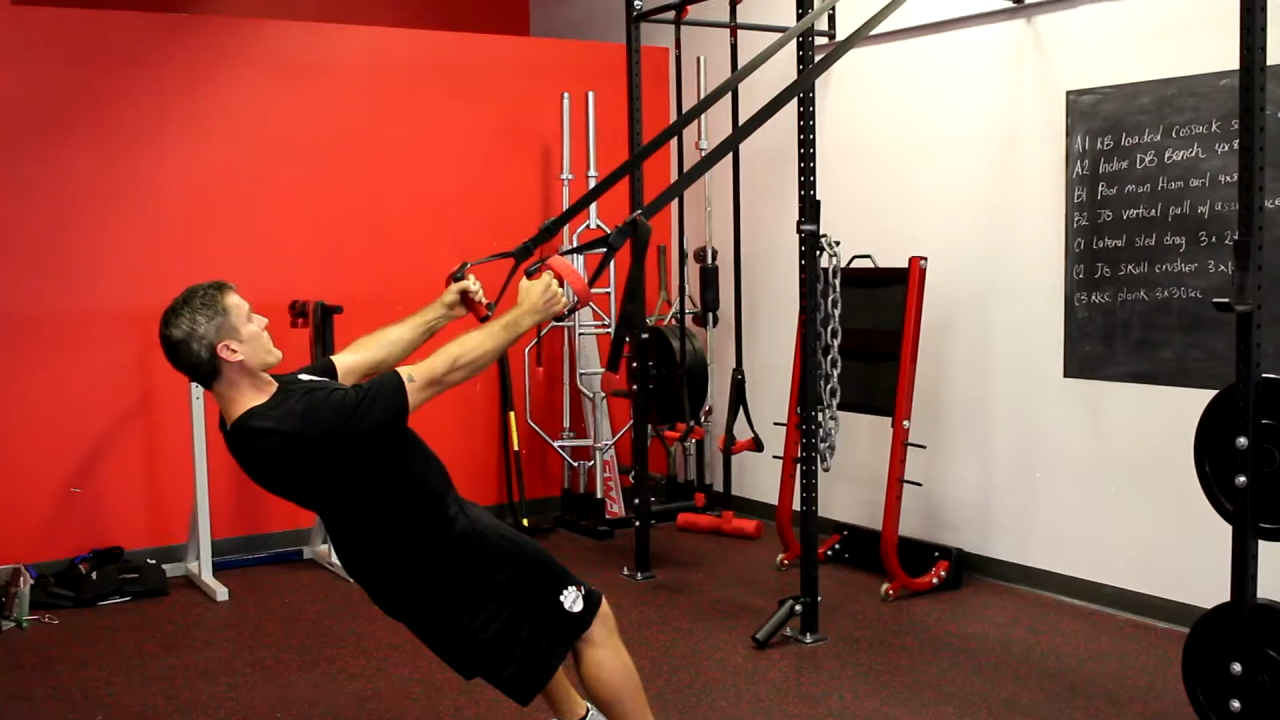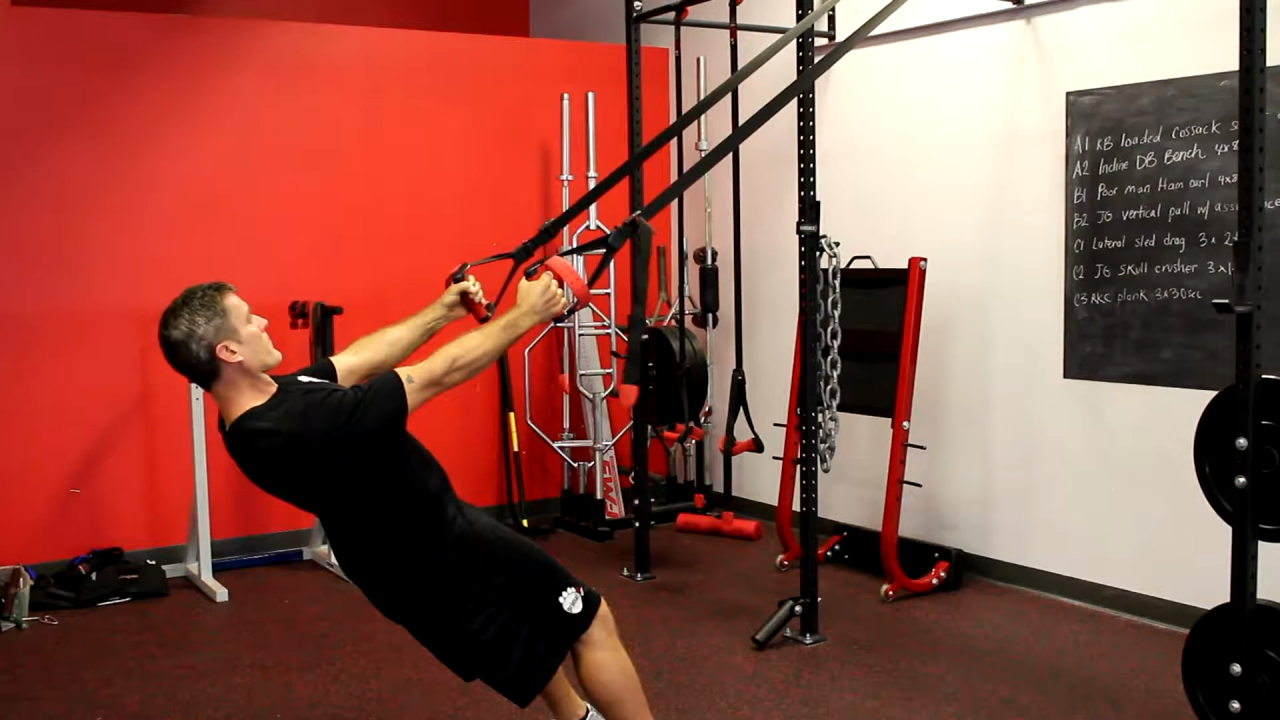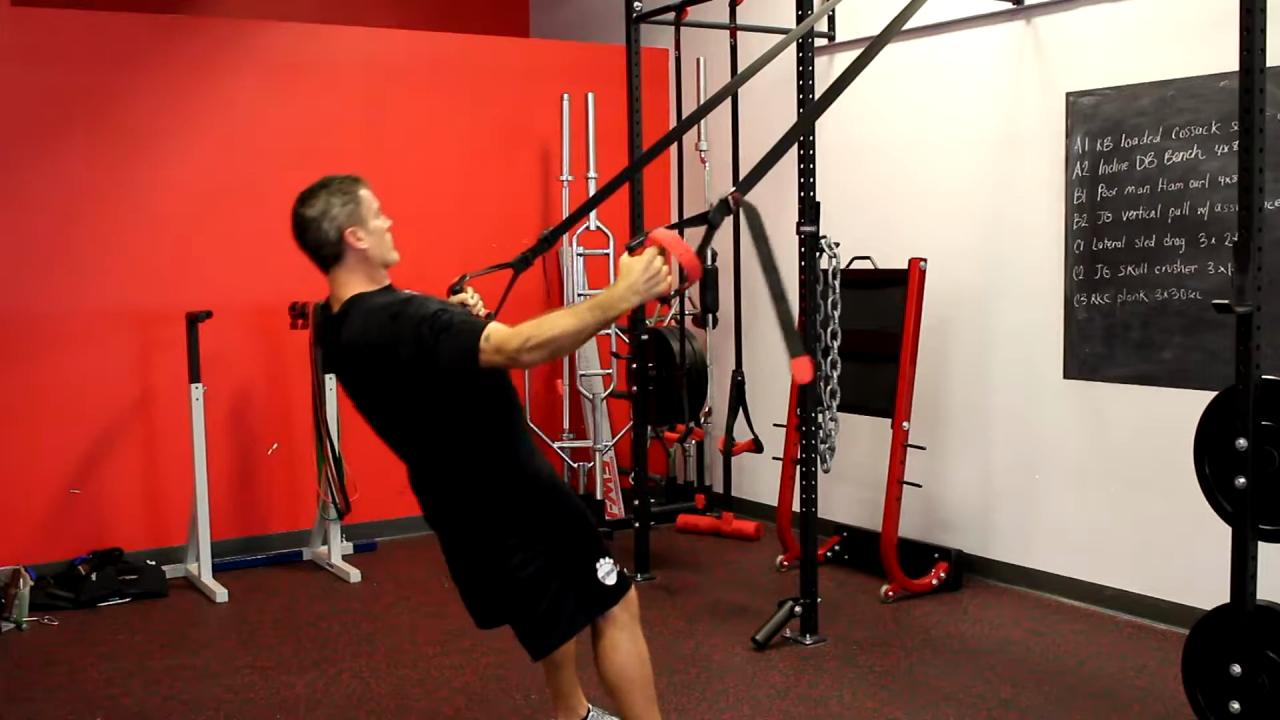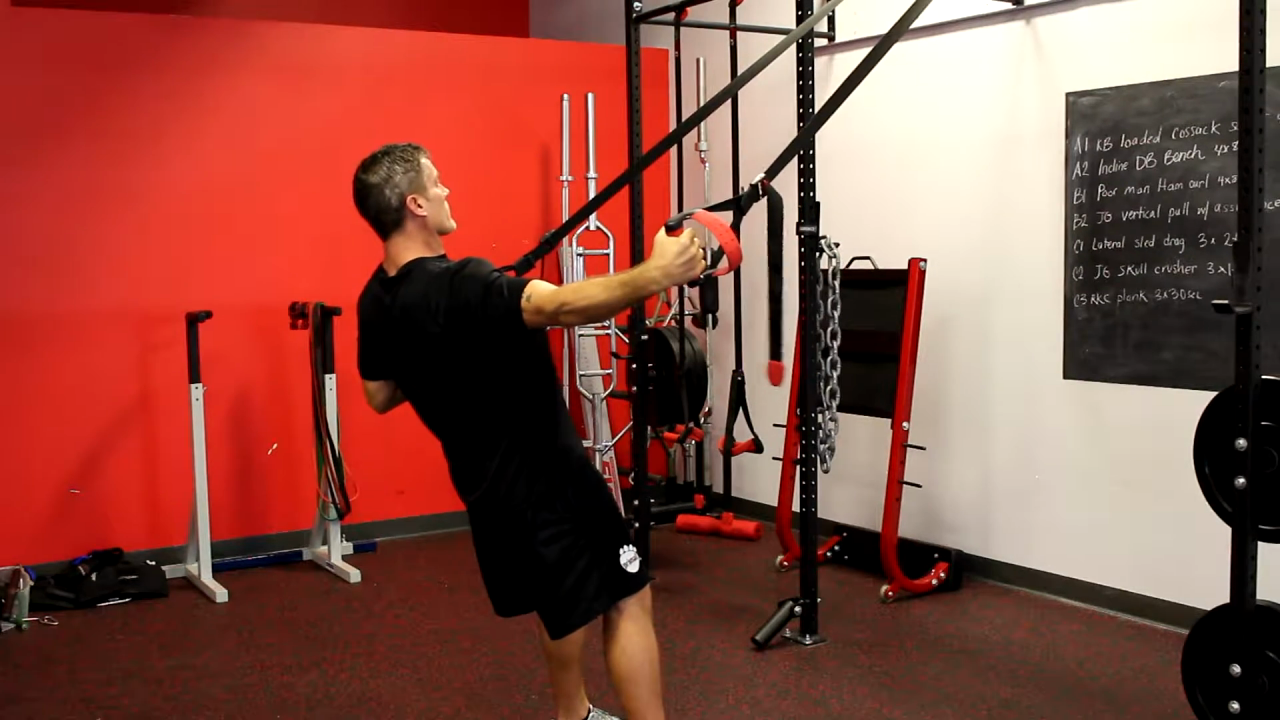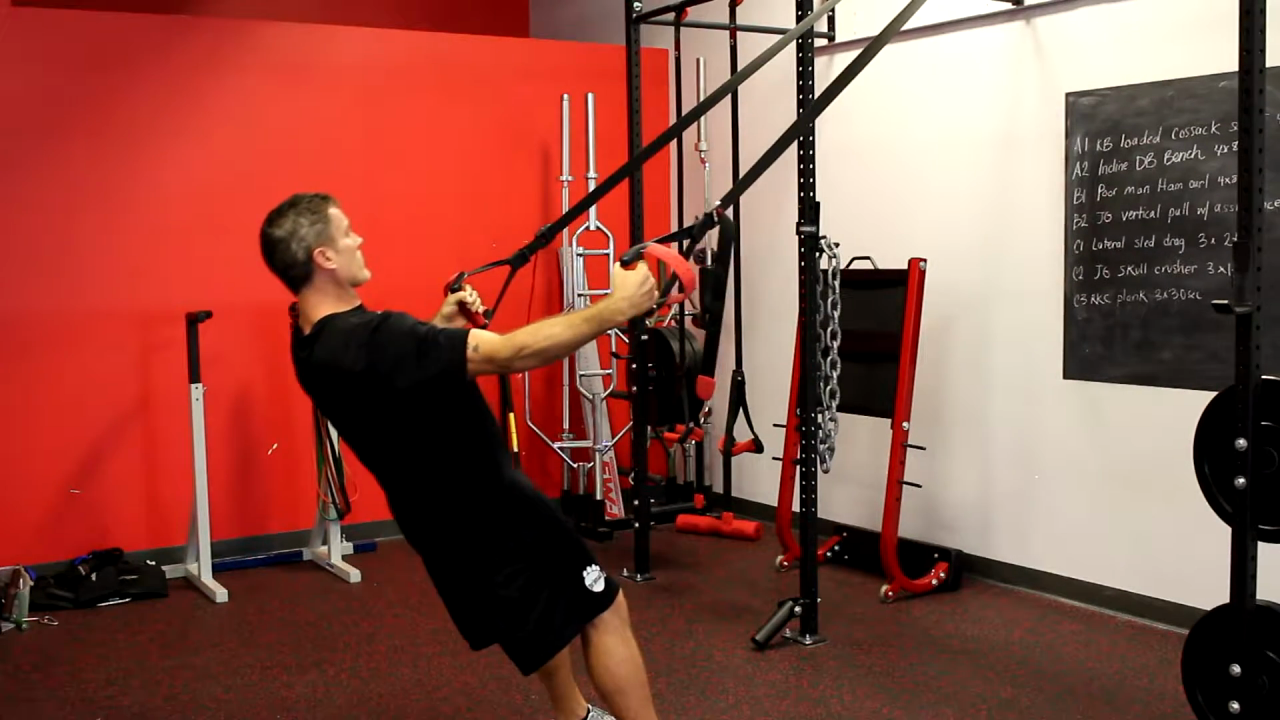
dt=1s
person 1, frame 1
left shoulder: (266, 403)
right shoulder: (307, 422)
left elbow: (361, 357)
right elbow: (439, 373)
left wrist: (442, 310)
right wrist: (527, 314)
left hip: (419, 543)
right hip: (445, 557)
left knee: (543, 619)
right knee: (593, 623)
person 1, frame 2
left shoulder: (263, 407)
right shoulder: (306, 426)
left elbow: (360, 360)
right elbow: (438, 375)
left wrist: (442, 311)
right wrist: (525, 315)
left hip: (418, 540)
right hip: (442, 559)
left knee: (547, 614)
right knee: (593, 625)
person 1, frame 3
left shoulder: (344, 323)
right shoulder: (393, 322)
right elbow: (520, 348)
left wrist: (453, 320)
right wrist: (624, 294)
left hip: (463, 492)
right hip: (502, 492)
left knee: (562, 602)
right knee: (616, 607)
person 1, frame 4
left shoulder: (378, 300)
right shoulder: (457, 287)
left elbow: (381, 395)
right elbow: (563, 306)
right wrist: (658, 273)
left hip: (490, 479)
right hip: (541, 475)
left knee: (563, 596)
right knee: (628, 600)
person 1, frame 5
left shoulder: (316, 345)
right shoulder: (373, 340)
right elbow: (512, 353)
left wrist: (440, 329)
right wrist: (616, 307)
left hip: (439, 512)
right hip: (483, 510)
left knee: (549, 611)
right knee: (604, 613)
